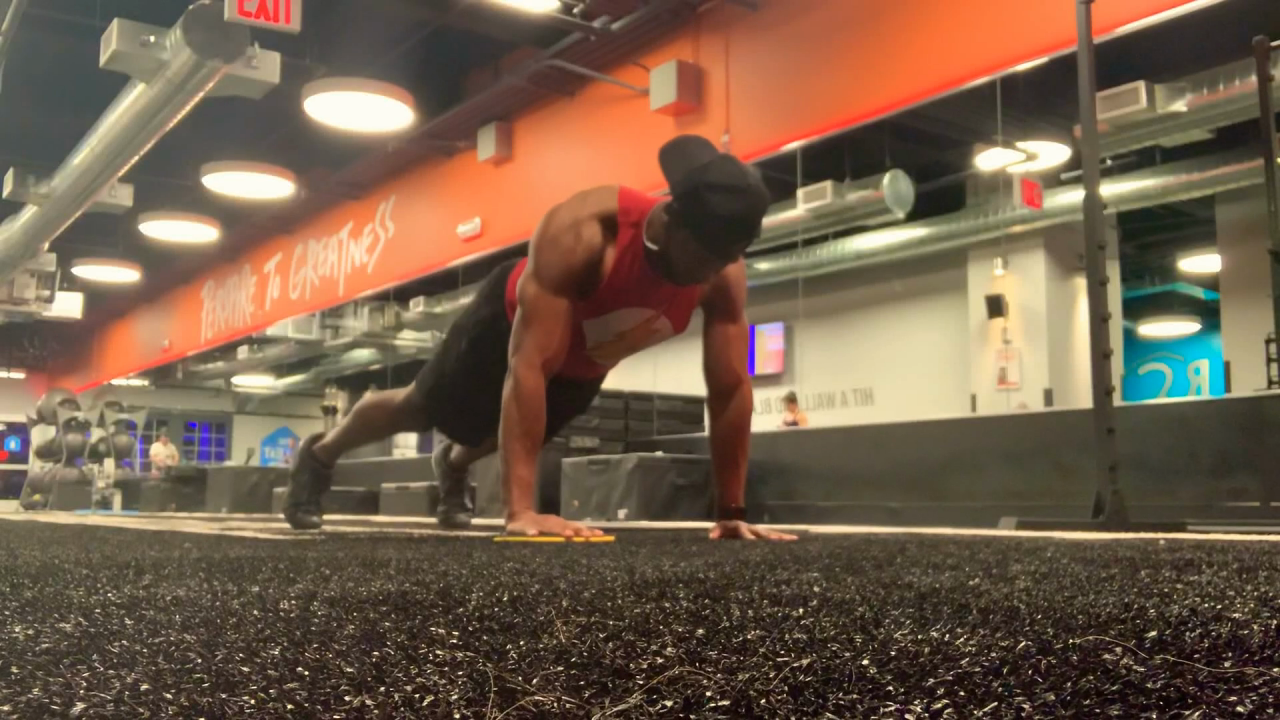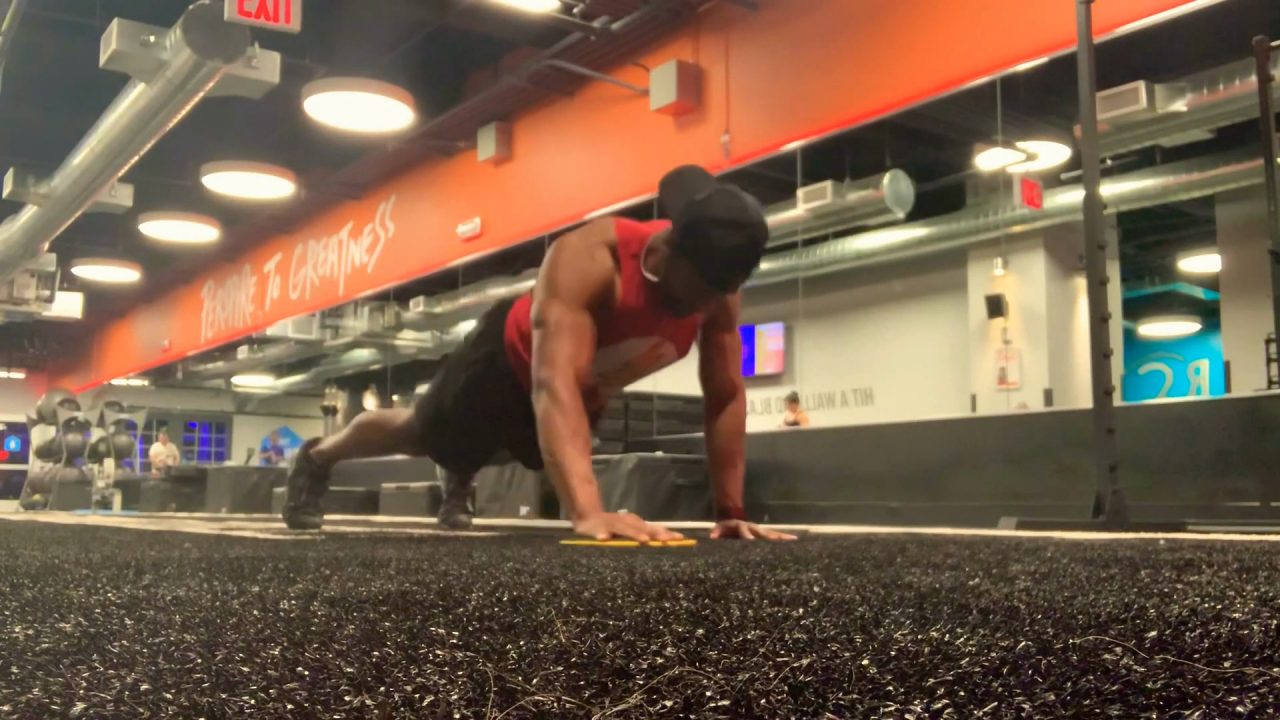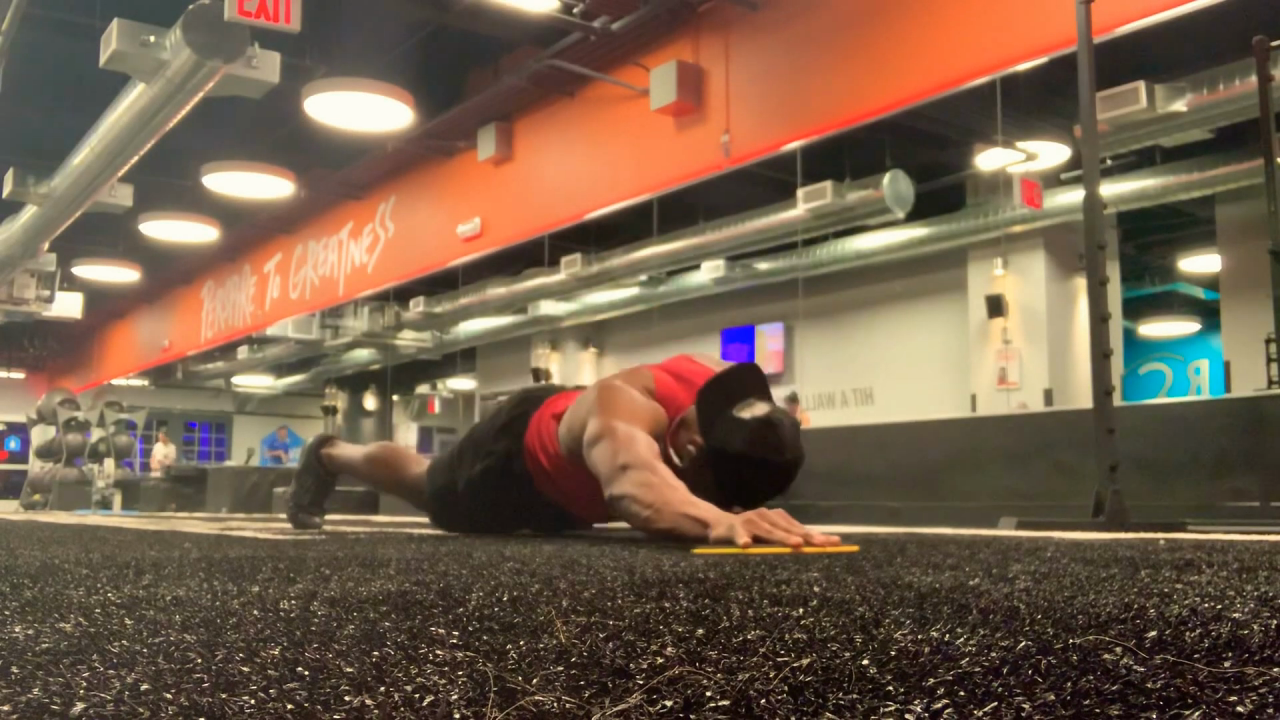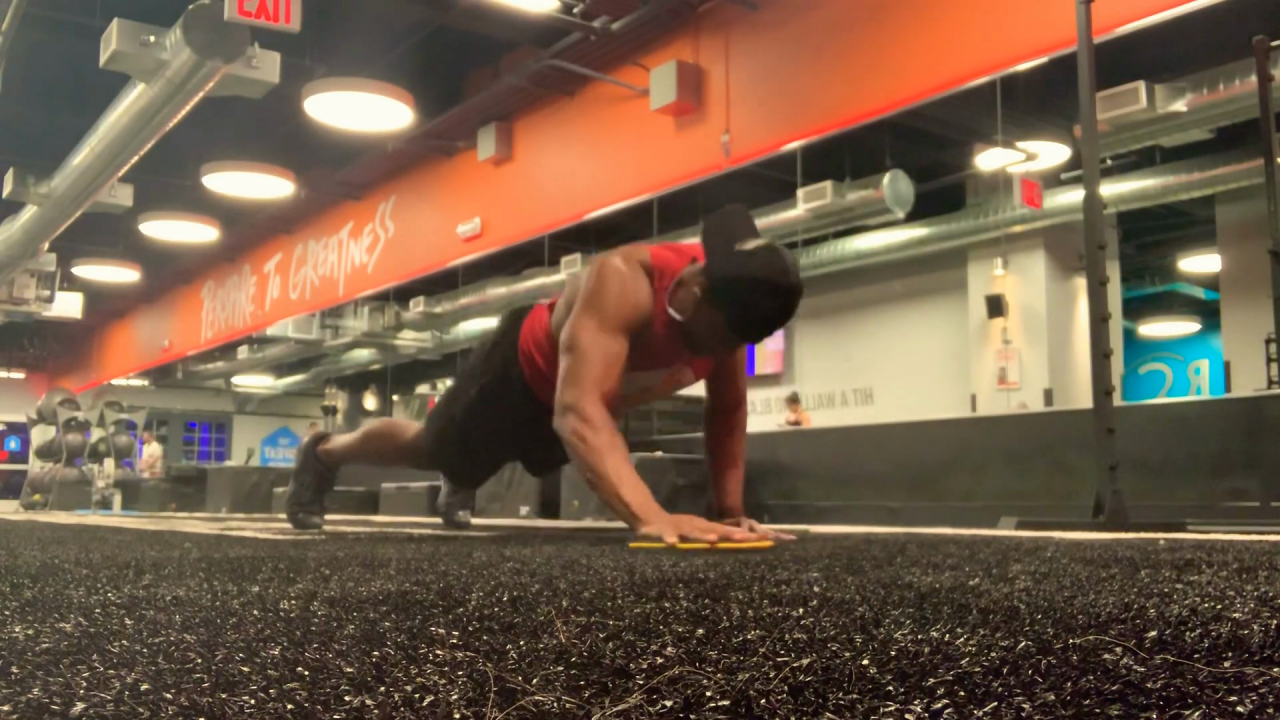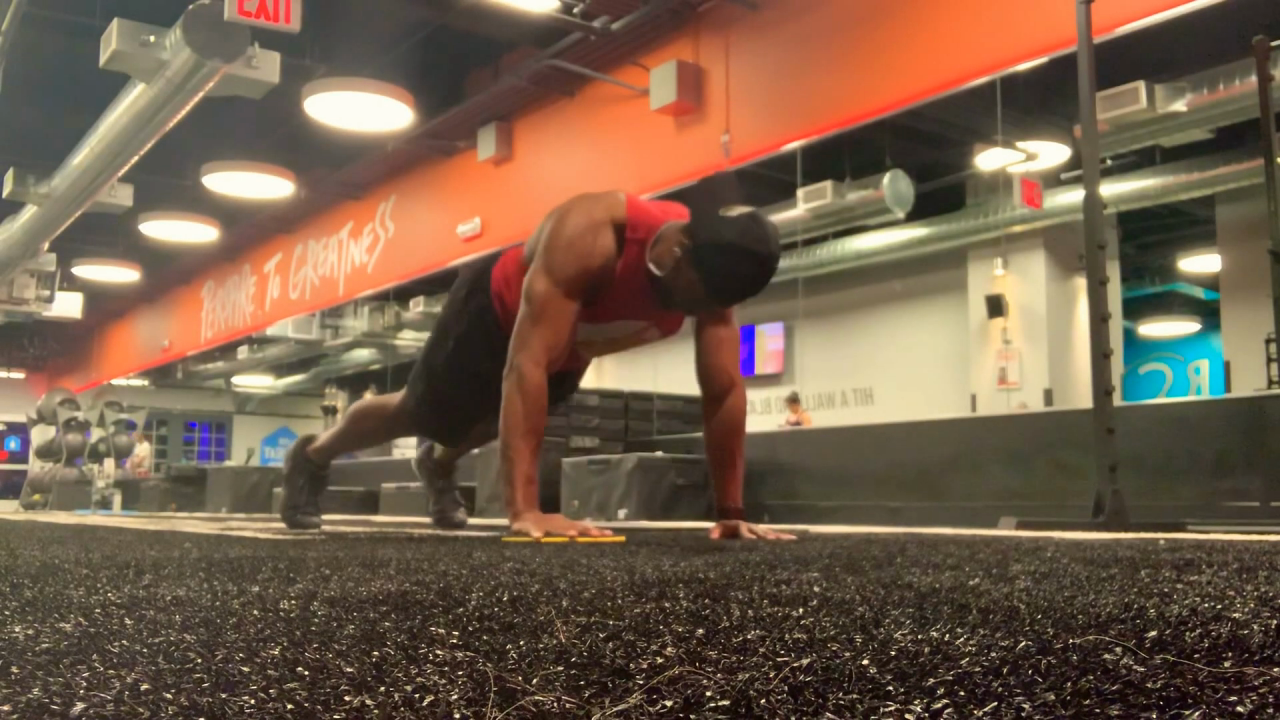
dt=1s
person 1, frame 1
left shoulder: (723, 273)
right shoulder: (581, 231)
left elbow: (732, 387)
right elbow: (528, 368)
left wrist: (731, 511)
right wrist: (520, 510)
left hip: (586, 367)
right hip: (509, 325)
left knee: (512, 429)
right knee: (421, 410)
left ankle: (453, 464)
right ankle: (319, 456)
person 1, frame 2
left shoulder: (713, 285)
right shoulder: (587, 261)
left elbow: (726, 398)
right elbow: (553, 388)
left wrist: (730, 509)
right wrist: (588, 512)
left hip: (591, 387)
right hip: (507, 364)
left knee: (520, 453)
right knee: (417, 435)
left ankle: (458, 484)
right ankle: (317, 460)
person 1, frame 3
left shoulder: (732, 393)
right shoulder: (628, 409)
right elbow: (631, 481)
left wrist: (731, 513)
right wrist: (720, 520)
left hip: (572, 458)
right hip: (523, 453)
right knee: (425, 486)
right ankle: (329, 455)
person 1, frame 4
left shoulder: (727, 300)
right shoulder: (623, 284)
left elbow: (727, 407)
right elbow: (577, 411)
left wrist: (730, 513)
right wrist: (649, 516)
left hip: (587, 392)
right hip: (523, 373)
right knee: (426, 447)
left ankle: (457, 485)
right ankle: (324, 453)
person 1, frame 5
left shoulder: (707, 264)
right shoulder: (590, 233)
left elbow: (724, 389)
right elbow: (526, 365)
left wrist: (730, 511)
right wrist: (525, 508)
left hip: (568, 348)
right hip: (492, 315)
left knee: (492, 424)
right knee: (416, 413)
left ankle: (439, 467)
right ankle: (312, 458)
